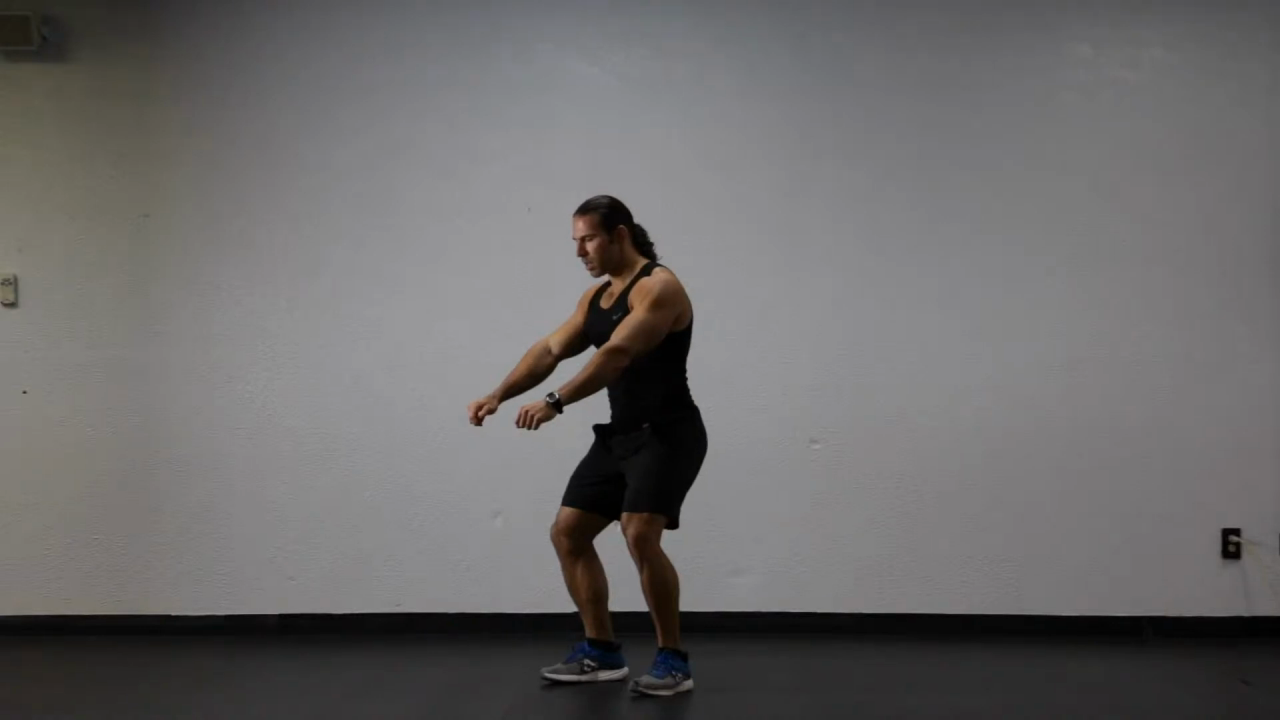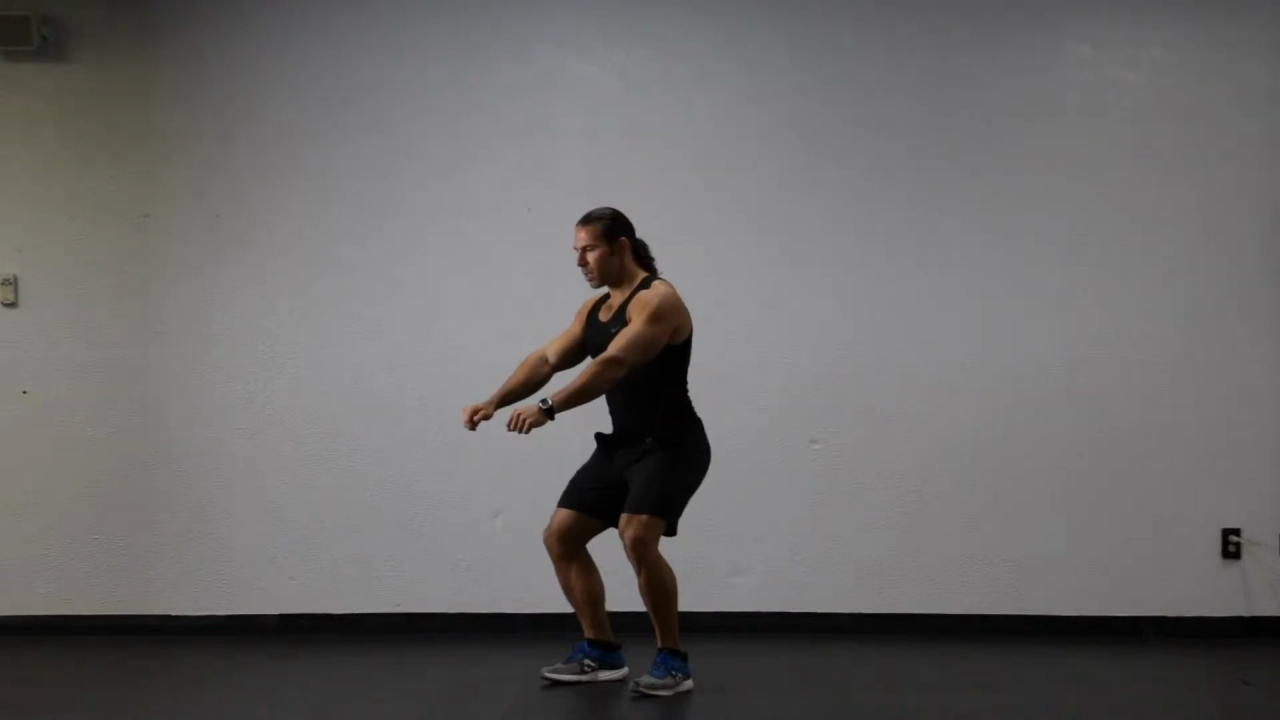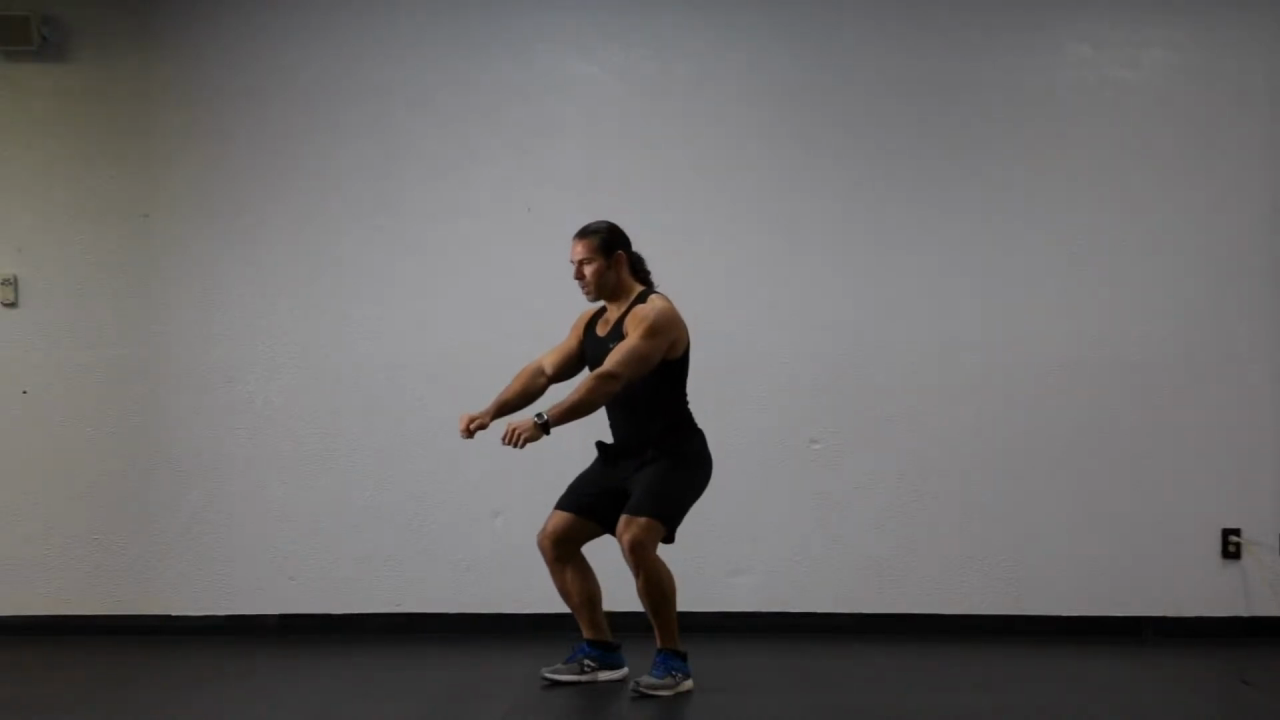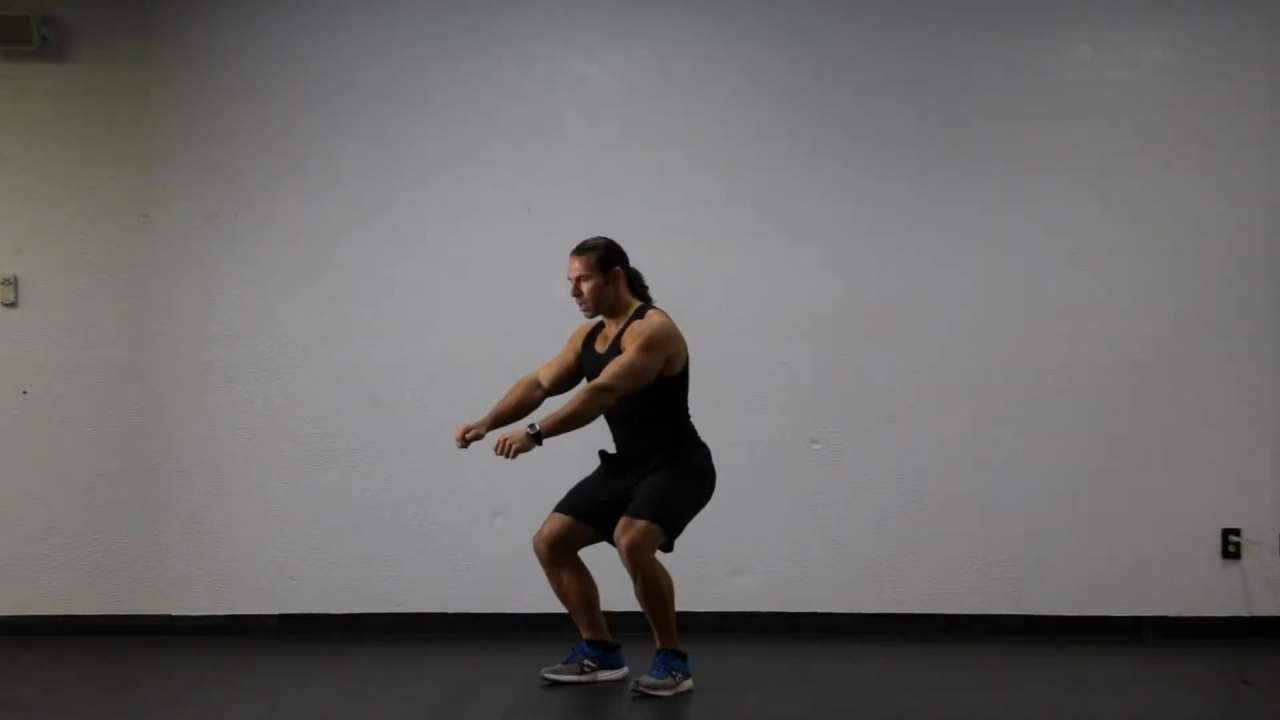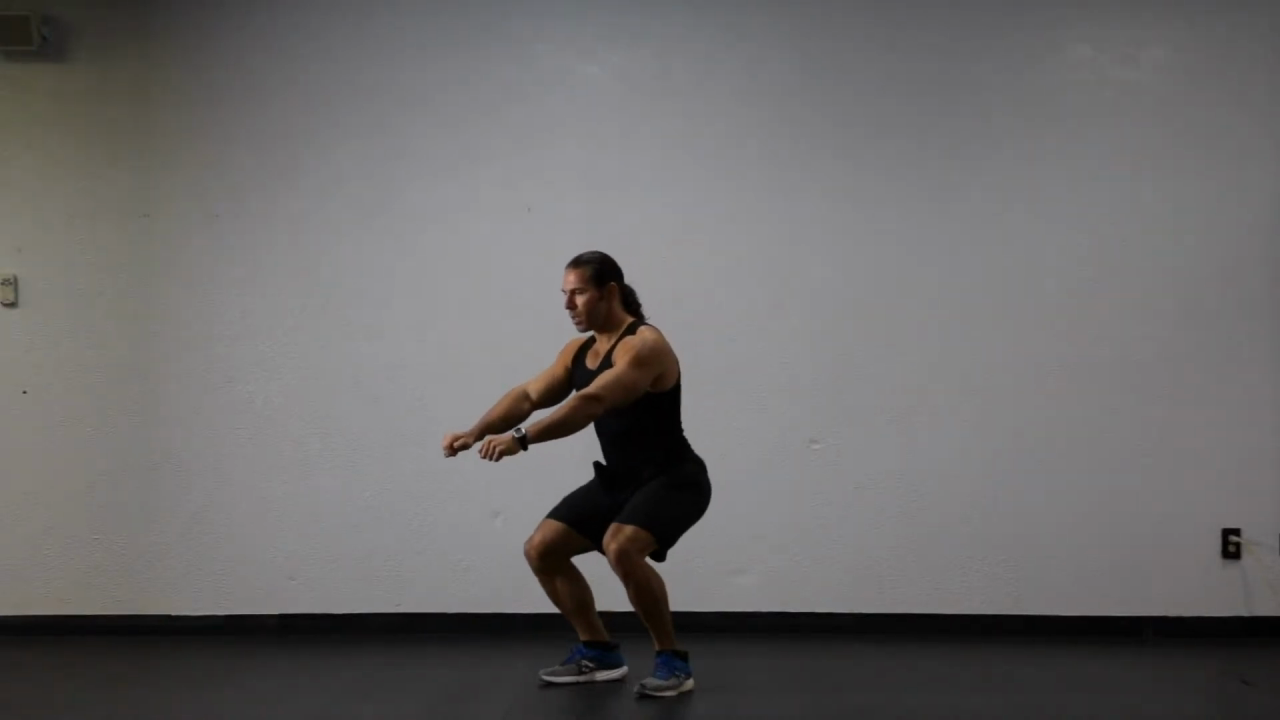
dt=1s
person 1, frame 1
left shoulder: (659, 287)
right shoulder: (597, 296)
left elbow: (616, 355)
right elbow: (550, 349)
left wrist: (555, 403)
right wrist: (498, 394)
left hip: (667, 434)
right hip: (619, 434)
left knee: (640, 536)
right knee: (567, 533)
left ankle: (673, 660)
right ankle: (602, 652)
person 1, frame 2
left shoulder: (658, 300)
right shoulder: (594, 309)
left elbow: (612, 365)
right elbow: (546, 359)
left wrist: (548, 408)
right wrist: (494, 401)
left hip: (671, 445)
right hip: (621, 445)
left knee: (638, 538)
right knee: (560, 536)
left ankle: (673, 660)
right ankle: (601, 652)
person 1, frame 3
left shoulder: (655, 314)
right shoulder: (591, 321)
left elbow: (608, 380)
right elbow: (543, 371)
left wrist: (543, 423)
right wrist: (491, 412)
left hip: (673, 456)
right hip: (622, 455)
left knee: (635, 540)
right knee: (554, 539)
left ankle: (672, 661)
right ankle: (601, 652)
person 1, frame 4
left shoulder: (653, 330)
right shoulder: (588, 336)
left elbow: (602, 392)
right elbow: (539, 383)
left wrist: (535, 433)
right wrist: (487, 422)
left hip: (678, 466)
right hip: (625, 465)
left knee: (633, 542)
right knee: (550, 542)
left ankle: (672, 660)
right ankle: (600, 652)
person 1, frame 5
left shoulder: (645, 347)
right shoulder: (579, 350)
left elbow: (591, 403)
right elbow: (527, 395)
left wrist: (521, 438)
right wrist: (475, 432)
left hip: (673, 480)
right hip: (618, 479)
left knee: (621, 546)
right knee: (540, 550)
left ankle: (672, 660)
right ankle: (598, 652)
